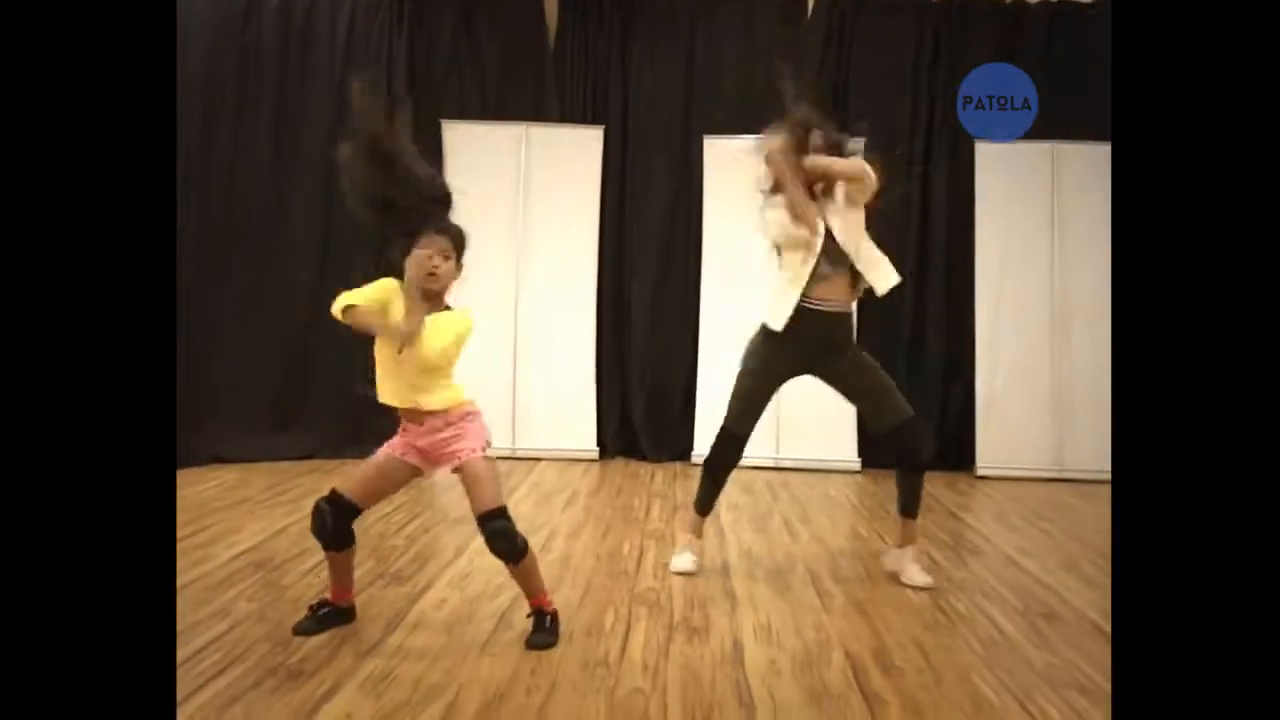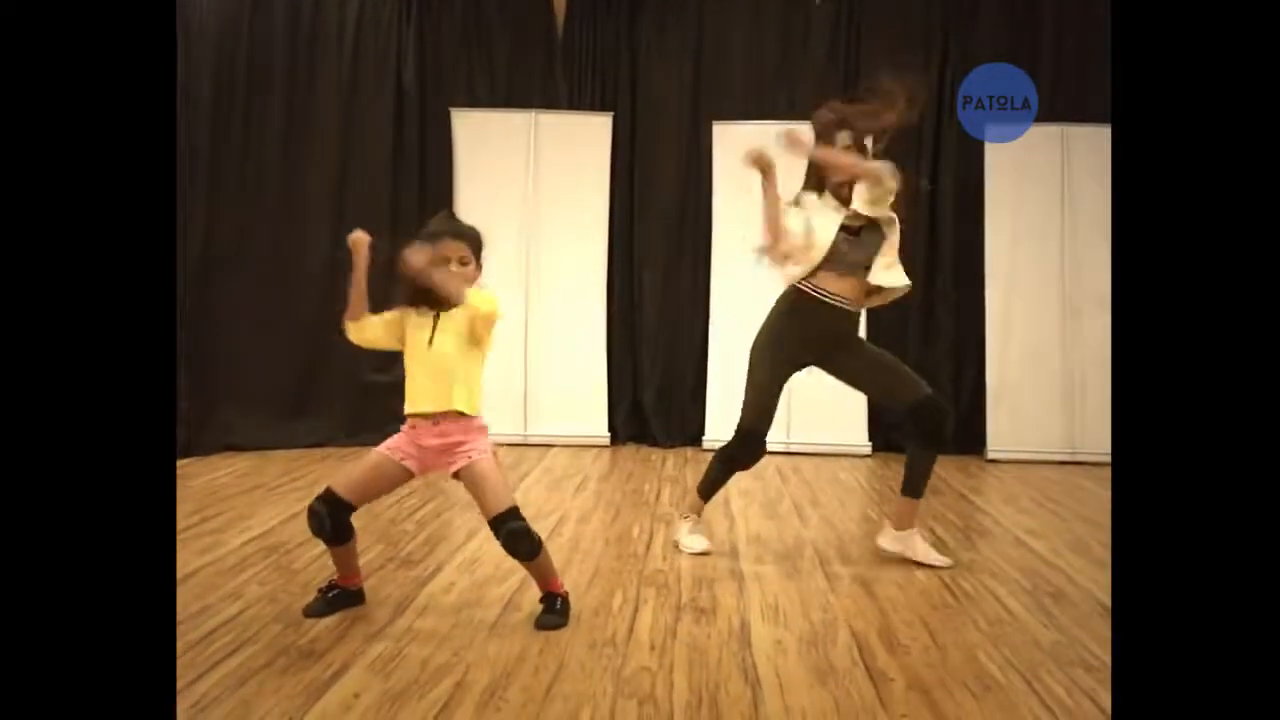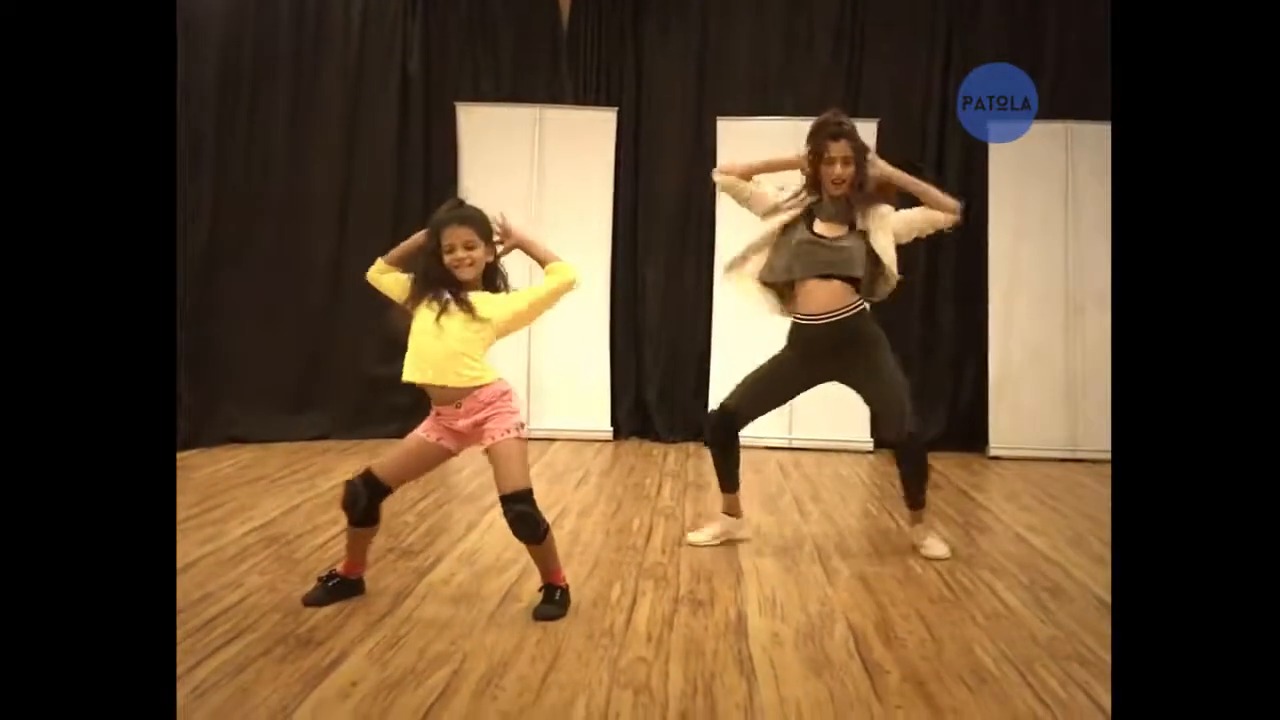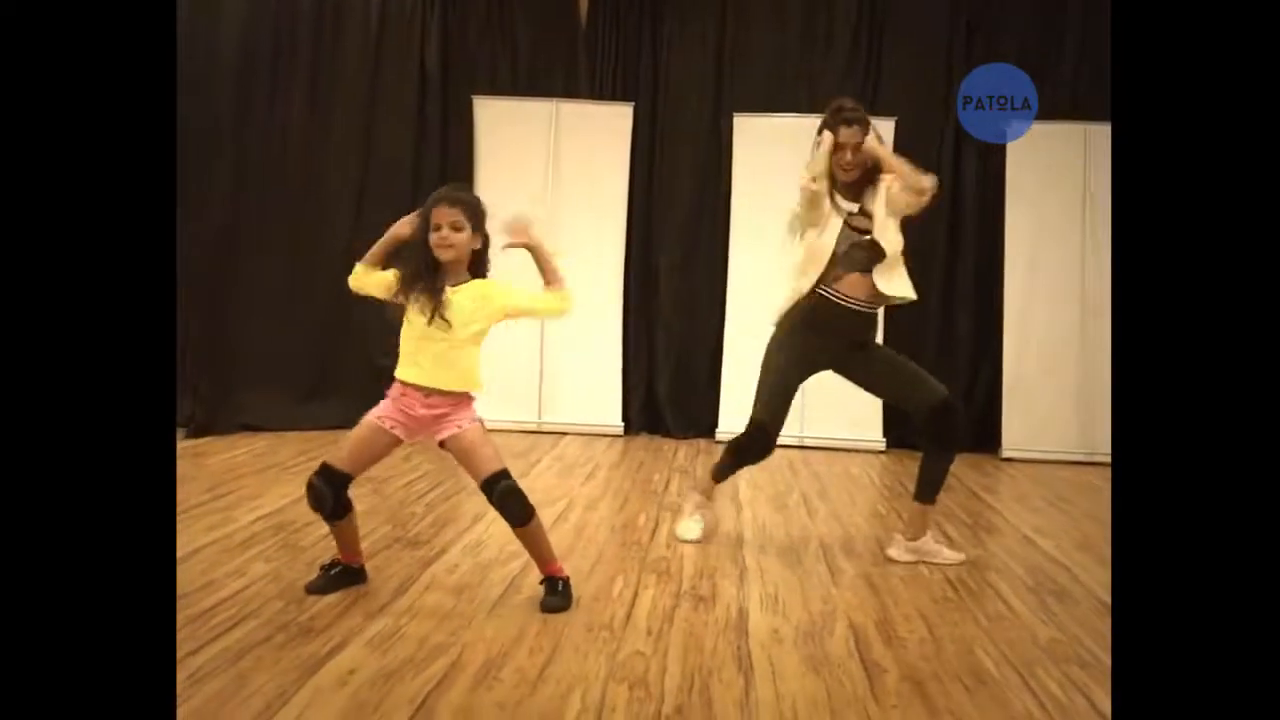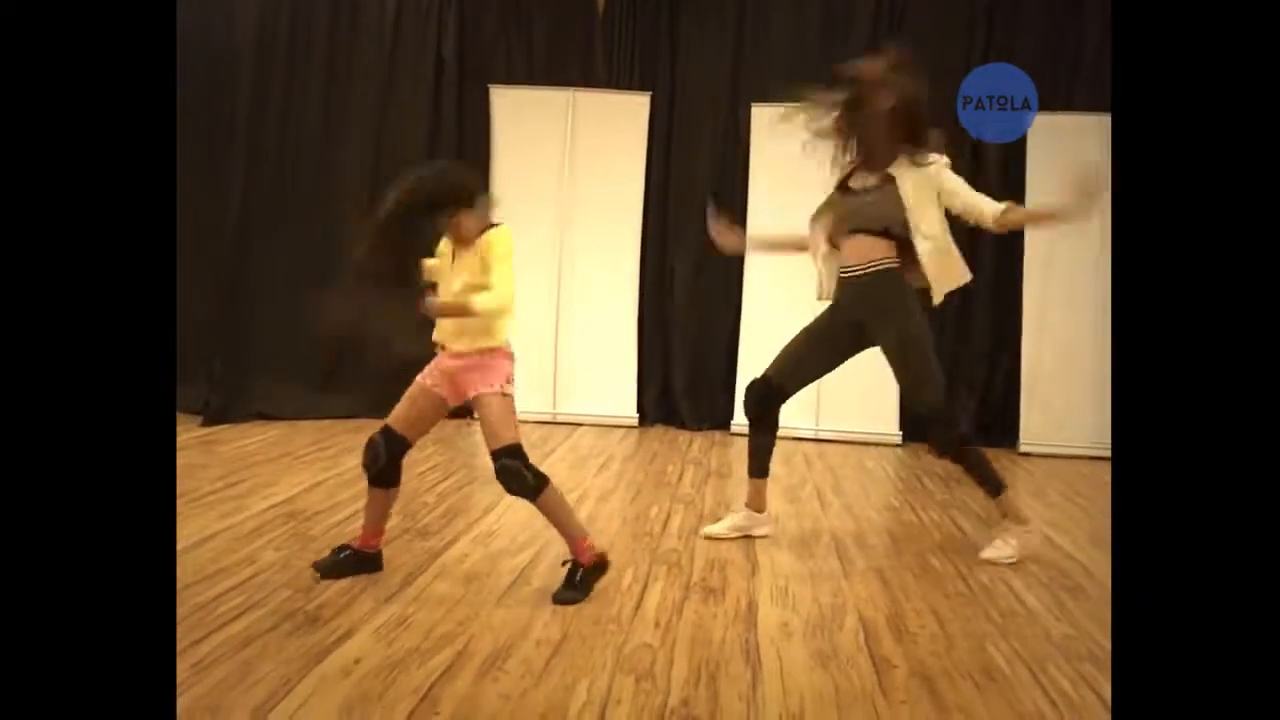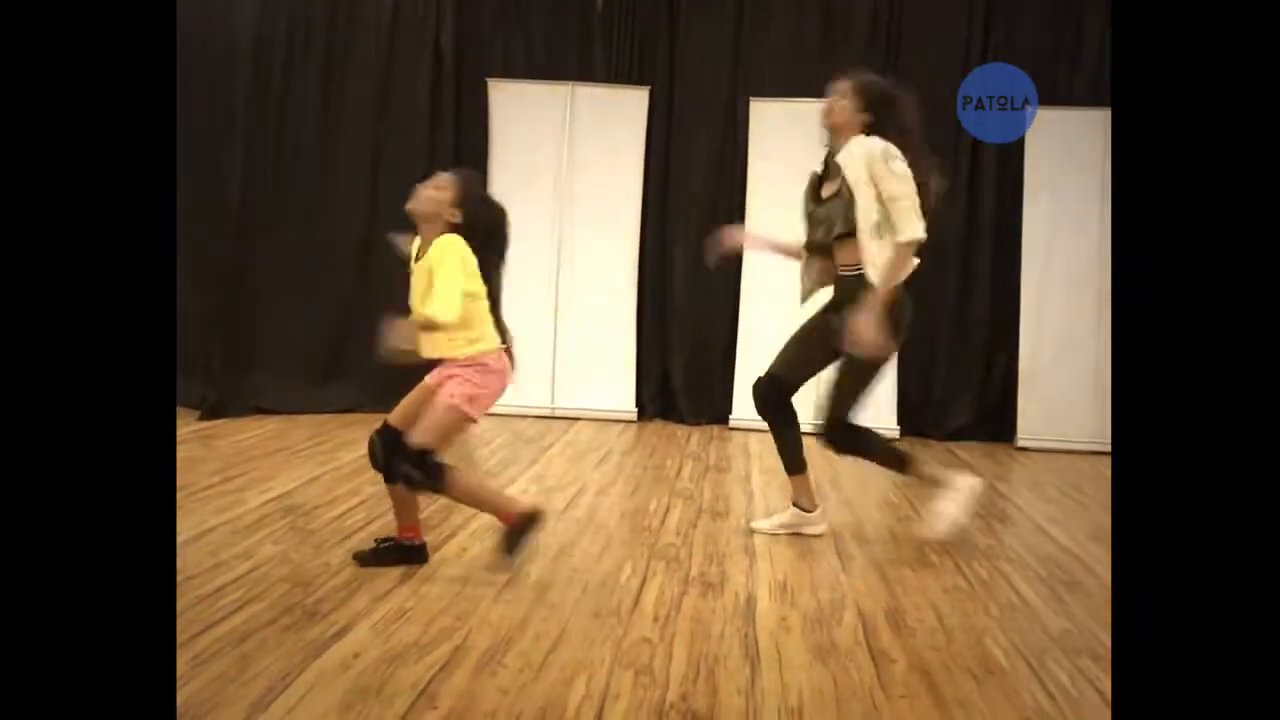
dt=0.4s
person 1, frame 1
left shoulder: (847, 197)
right shoulder: (777, 207)
left elbow: (864, 177)
right elbow: (804, 219)
left wrist: (816, 165)
right wrist: (784, 165)
left hip: (836, 343)
right hip: (784, 336)
left knee: (912, 437)
right knee: (732, 435)
left ankle: (905, 547)
right ankle: (692, 539)
person 1, frame 2
left shoulder: (879, 190)
right shoulder: (807, 207)
left elbow: (888, 177)
right elbow: (783, 254)
left wrist: (814, 149)
right wrist: (768, 178)
left hip: (841, 340)
right hip: (789, 328)
left knee: (931, 413)
right knee: (748, 445)
left ankle: (901, 528)
right ankle: (692, 516)
person 1, frame 3
left shoulder: (877, 218)
right shoulder: (790, 207)
left elbow: (950, 213)
right elbow: (725, 176)
left wrist: (891, 175)
right wrist: (792, 161)
left hip: (862, 342)
right hip: (805, 347)
left knee: (906, 442)
right knee: (719, 423)
left ankle: (917, 522)
right ankle: (729, 517)
person 1, frame 4
left shoulder: (884, 198)
right shoulder: (812, 200)
left elbow: (925, 187)
right elbow: (813, 181)
left wrist: (879, 152)
right wrist: (824, 144)
left hip: (857, 338)
right hip: (808, 327)
left knee: (943, 412)
right knee: (760, 436)
left ankle: (914, 536)
right ankle: (700, 500)
person 1, frame 5
left shoulder: (921, 172)
right shoulder: (854, 172)
left elbow: (991, 215)
right elbow: (819, 240)
left wrist: (1060, 213)
right wrist: (749, 241)
left hip: (888, 299)
right hip: (845, 307)
left knee: (936, 422)
right knee: (761, 394)
left ankle: (1013, 521)
right ankle: (754, 511)
person 1, frame 6
left shoulder: (876, 153)
right shoulder: (829, 171)
left elbow: (910, 235)
left wrist: (874, 308)
right wrist: (757, 241)
left hip: (875, 300)
right hip: (843, 299)
left knee: (836, 427)
right knee: (769, 390)
left ankle: (949, 482)
right ankle: (804, 507)
person 2, frame 1
left shoulder: (457, 320)
right shoulder: (390, 292)
left elbow: (425, 353)
right elbow: (345, 308)
left wrist: (403, 325)
right wrist: (395, 309)
left hip: (456, 430)
right hip: (412, 436)
left knee: (496, 528)
right knee: (330, 516)
left ankle: (543, 609)
right ankle: (339, 601)
person 2, frame 2
left shoulder: (480, 311)
right shoulder: (411, 316)
left elbow: (479, 308)
right elbow: (359, 332)
left wrist: (429, 277)
right wrist: (360, 265)
left hip: (464, 436)
right hip: (415, 435)
left knee: (510, 528)
right knee: (327, 512)
left ankle: (555, 595)
right ankle: (347, 585)
person 2, frame 3
left shoulder: (502, 305)
right shoulder: (425, 295)
left elbow: (564, 277)
right elbow: (378, 272)
left wrist: (522, 241)
right wrist: (421, 239)
left hip: (491, 409)
right hip: (442, 417)
left knee: (520, 508)
right knee: (362, 491)
left ankle: (556, 585)
right ankle: (350, 574)
person 2, frame 4
left shoulder: (489, 293)
right shoulder: (412, 281)
left elbow: (558, 302)
right elbow: (359, 279)
left wrist: (534, 246)
right wrist: (396, 233)
left hip: (454, 408)
right hip: (399, 402)
left knee: (502, 490)
right knee: (324, 485)
left ankle: (555, 576)
right ankle: (350, 564)
person 2, frame 5
left shoulder: (497, 243)
right shoulder: (449, 243)
left elbow: (500, 303)
left wrist: (451, 303)
left hip: (484, 363)
right hip: (446, 361)
left knee: (512, 467)
right knee: (383, 449)
left ankle: (586, 556)
right ankle: (367, 545)
person 2, frame 6
left shoulder: (446, 249)
right shoulder: (429, 246)
left elbow: (447, 309)
left wrist: (415, 329)
left hip: (479, 368)
right hip: (452, 366)
left knee: (414, 463)
right knee: (384, 445)
left ankle: (515, 513)
right ankle: (409, 540)
